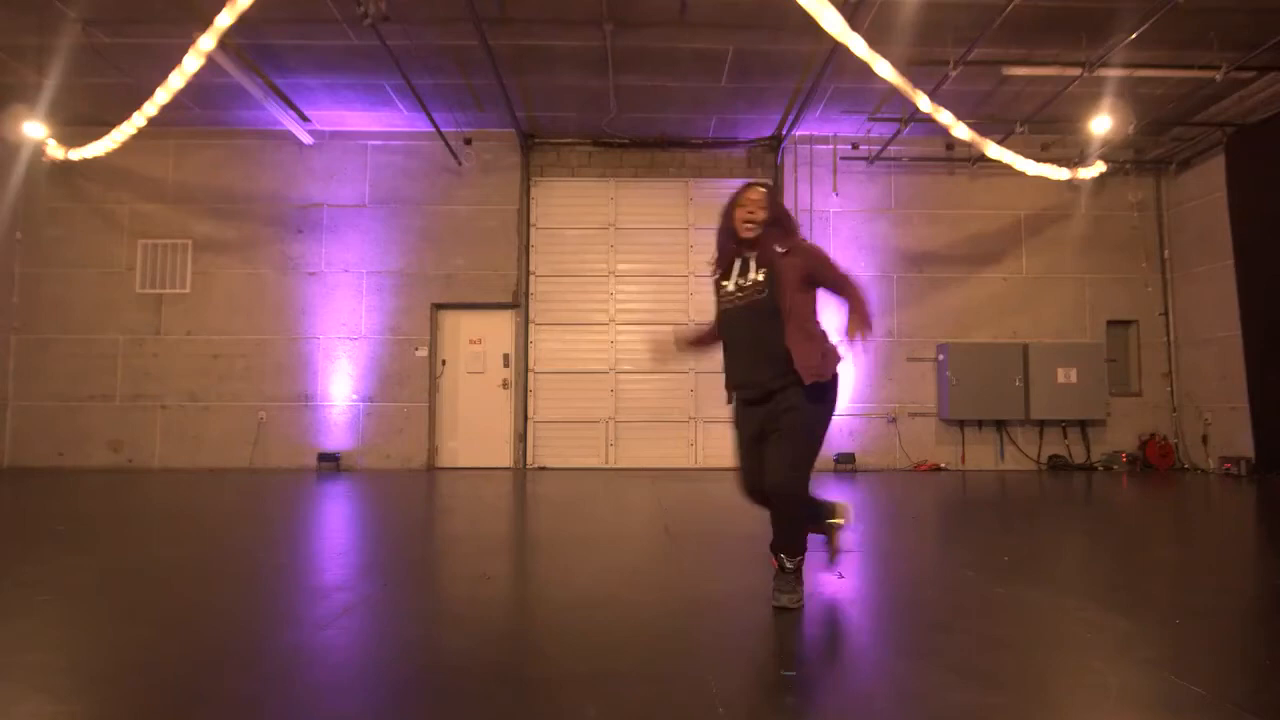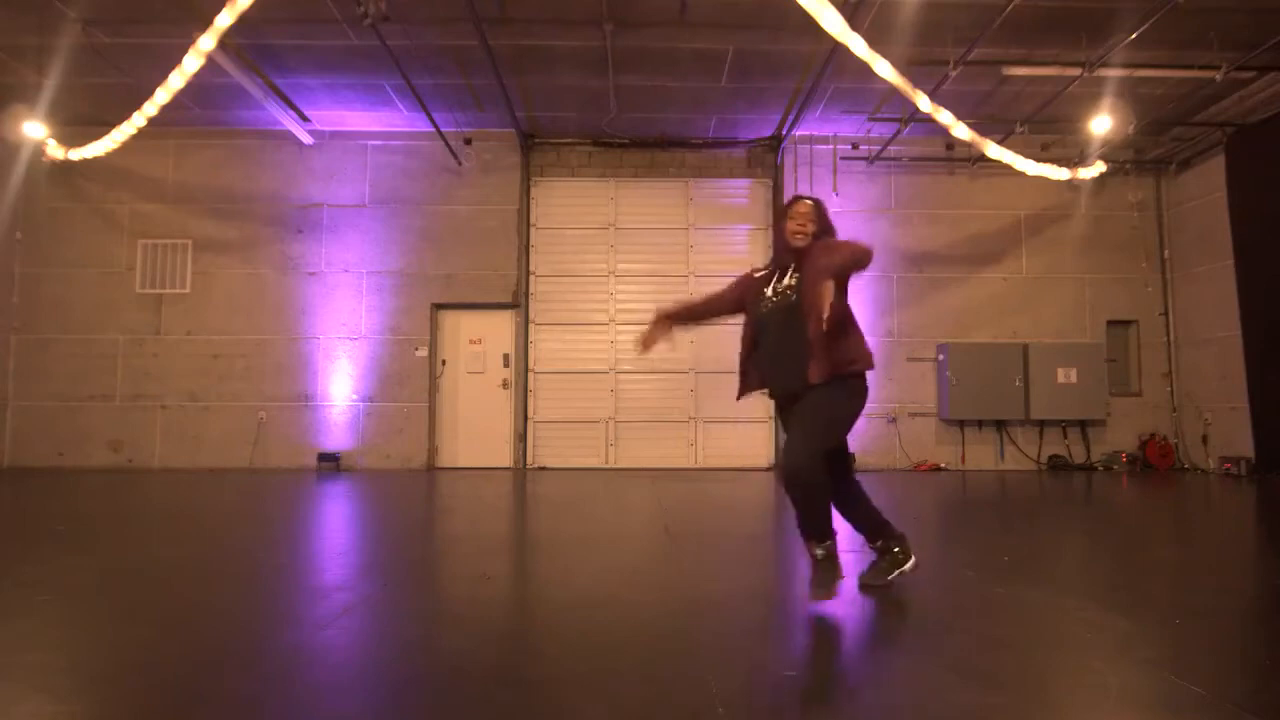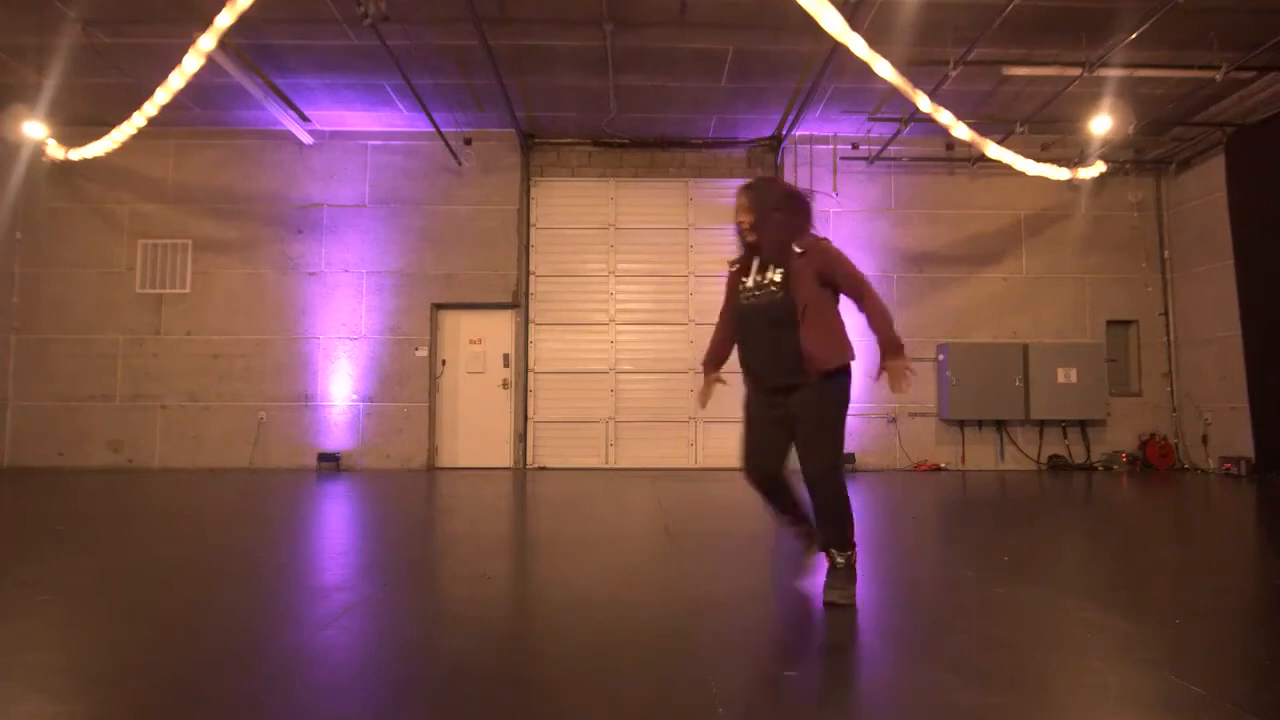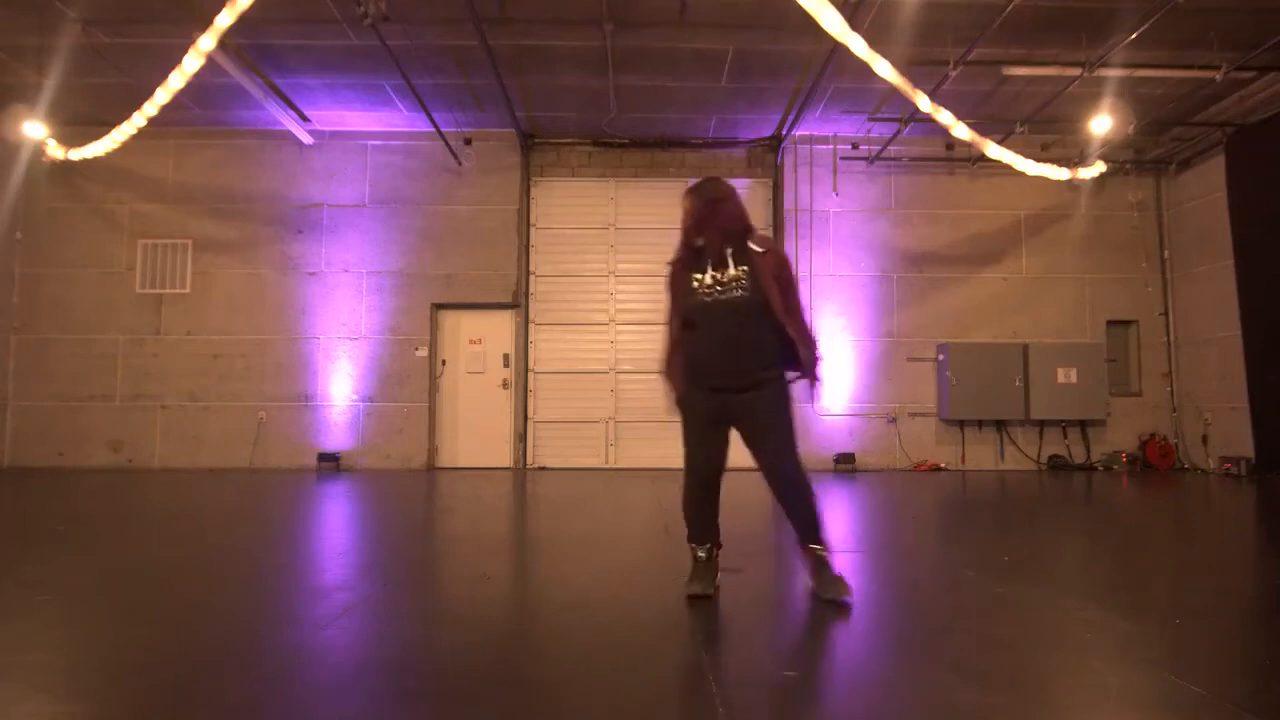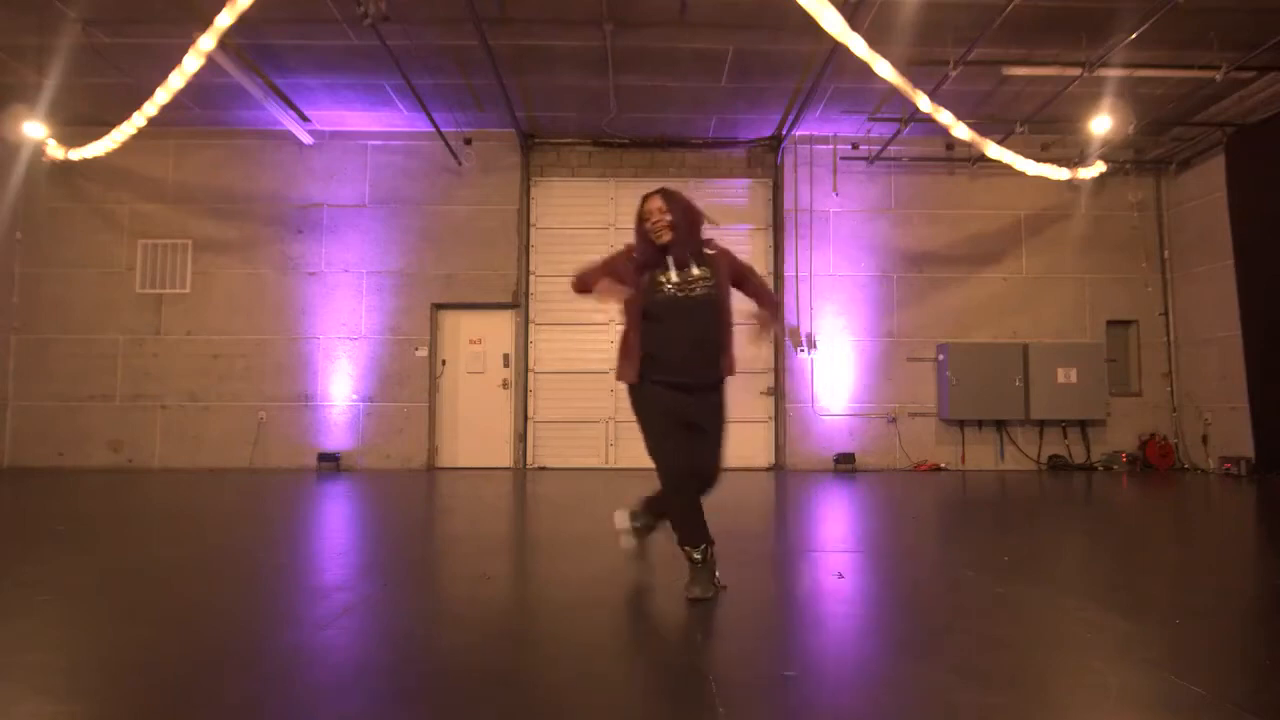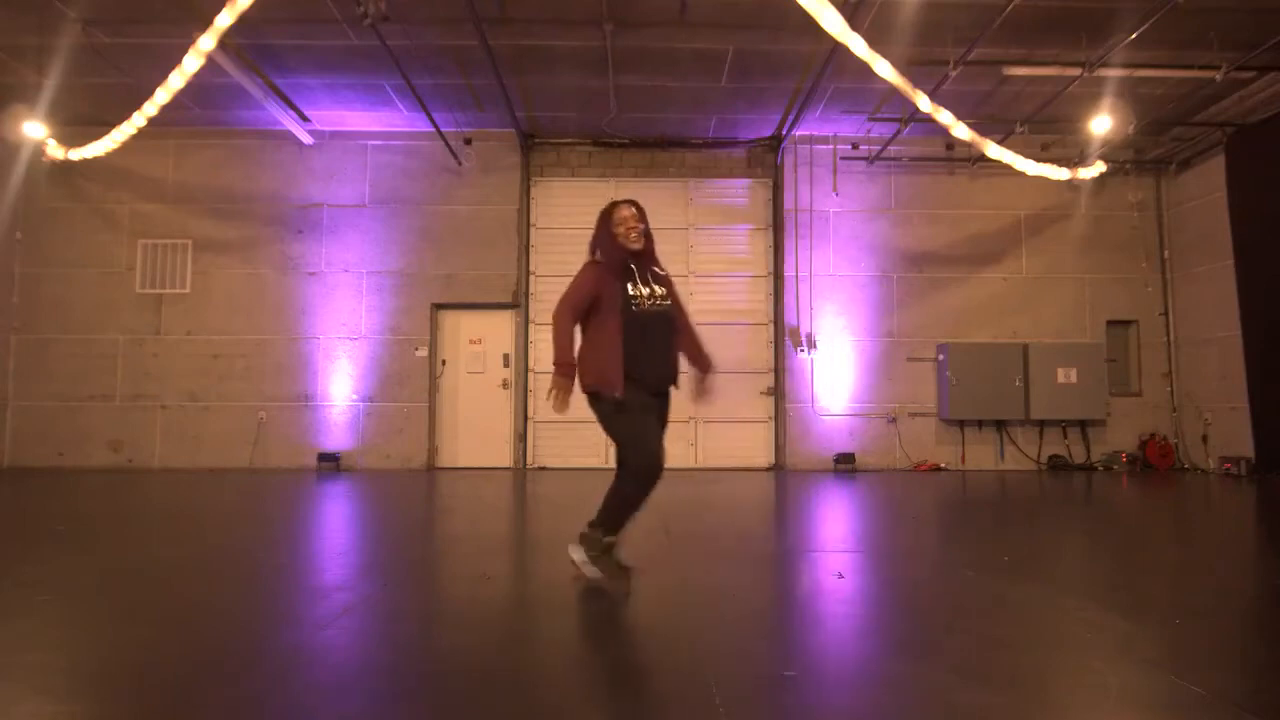
dt=0.3s
person 1, frame 1
left shoulder: (794, 254)
right shoulder: (727, 270)
left elbow: (844, 285)
left wrist: (857, 316)
right wrist: (689, 340)
left hip: (801, 388)
right hip: (753, 398)
left knee: (783, 482)
right knee: (757, 486)
left ankle: (789, 570)
right ankle: (823, 515)
person 1, frame 2
left shoulder: (824, 255)
right shoulder: (760, 279)
left elbow: (859, 253)
right elbow: (713, 304)
left wrist: (830, 276)
right wrist: (669, 317)
left hip: (835, 384)
right hip: (791, 395)
left knee: (798, 466)
right knee: (833, 479)
left ankle: (822, 552)
right ankle: (893, 550)
person 1, frame 3
left shoulder: (812, 253)
right shoulder: (742, 266)
left elbow: (864, 297)
right elbow: (728, 322)
left wrist: (890, 349)
right wrist: (711, 366)
left hip: (814, 384)
right hip: (763, 389)
left knee: (822, 474)
right knee: (759, 469)
left ankle: (842, 563)
right ankle: (807, 529)
person 1, frame 4
left shoulder: (764, 254)
right shoulder: (683, 266)
left elbow: (792, 309)
right elbow: (677, 325)
left wrist: (810, 358)
right wrist: (672, 375)
left hip: (762, 386)
right hip: (701, 391)
left knee: (785, 472)
right knee: (701, 474)
left ankle: (817, 559)
right ankle: (703, 561)
person 1, frame 5
left shoulder: (712, 256)
right shoulder: (636, 261)
left elbow: (750, 279)
right elbow: (583, 279)
left wrist: (768, 306)
right wrist: (602, 284)
left hip: (705, 387)
right hip: (656, 386)
left knee: (703, 471)
right knee: (678, 472)
left ankle: (641, 518)
right ankle: (700, 563)
person 1, frame 6
left shoulder: (657, 275)
right shoulder: (598, 272)
left elbow: (679, 321)
right elbow: (564, 314)
left wrist: (702, 364)
right wrist: (564, 369)
left hip: (654, 390)
right hip: (615, 388)
left knee: (637, 469)
right knee: (645, 462)
left ankle: (597, 542)
right ankle: (596, 541)
